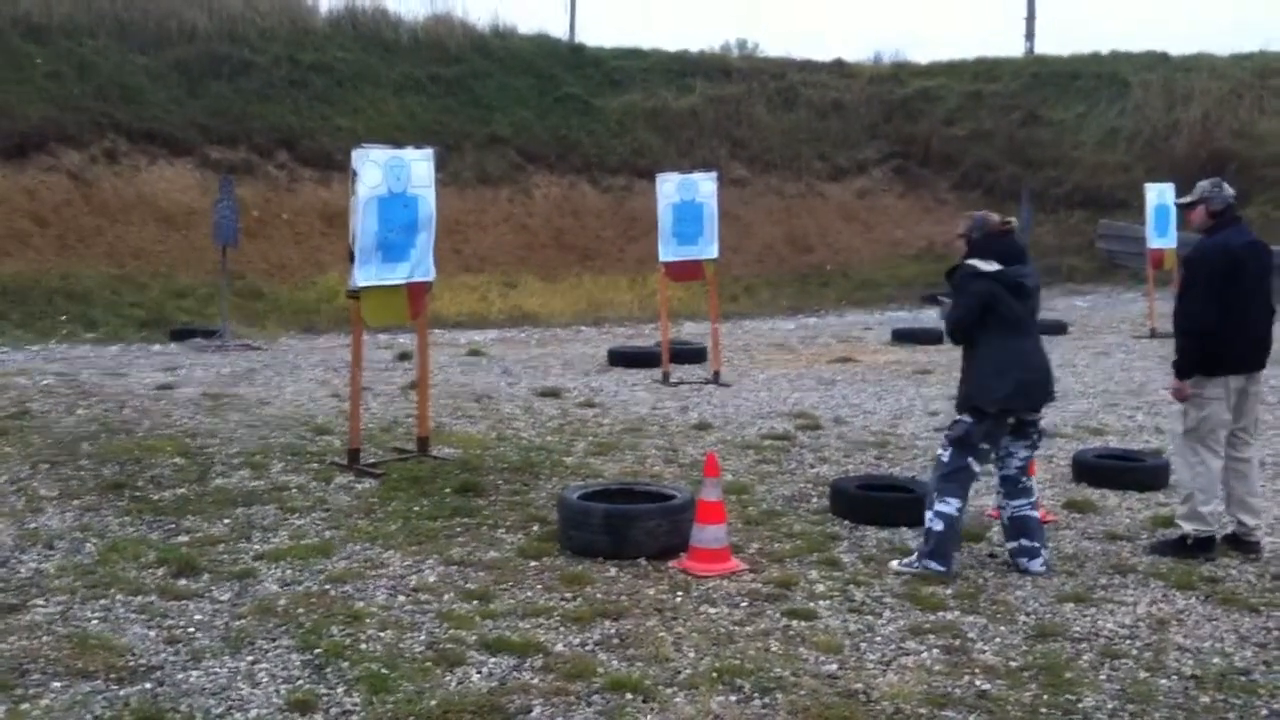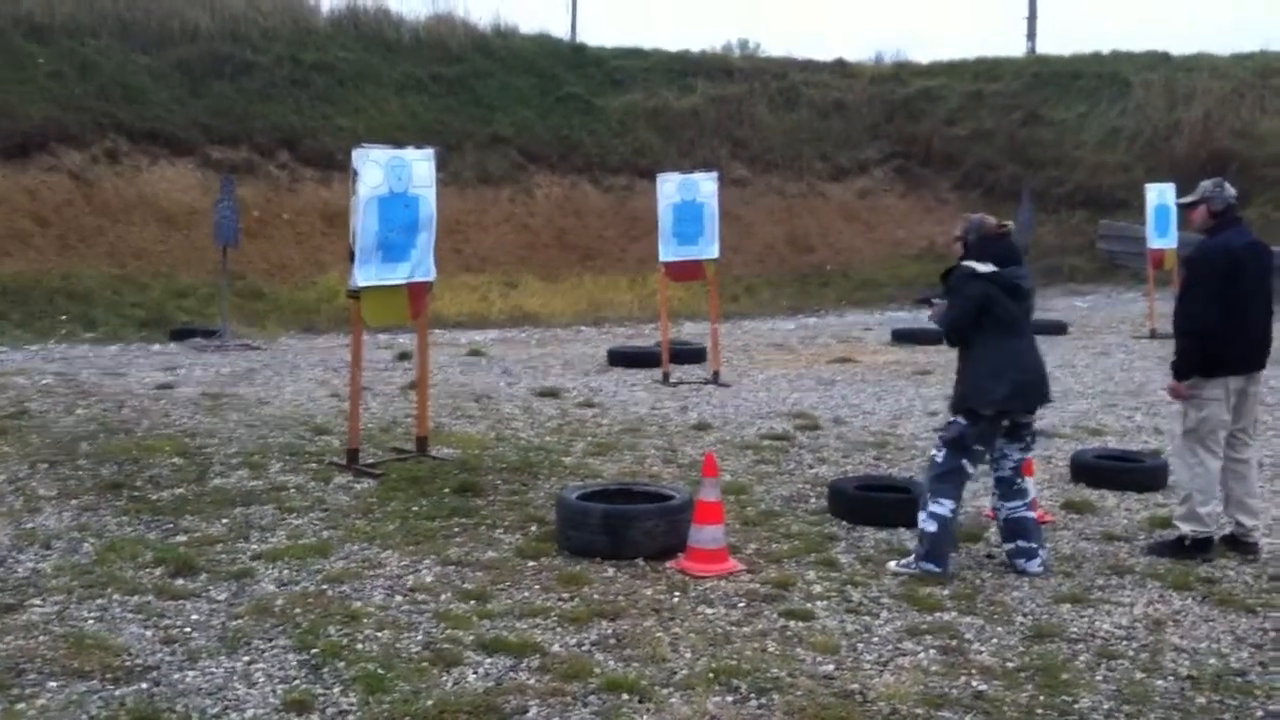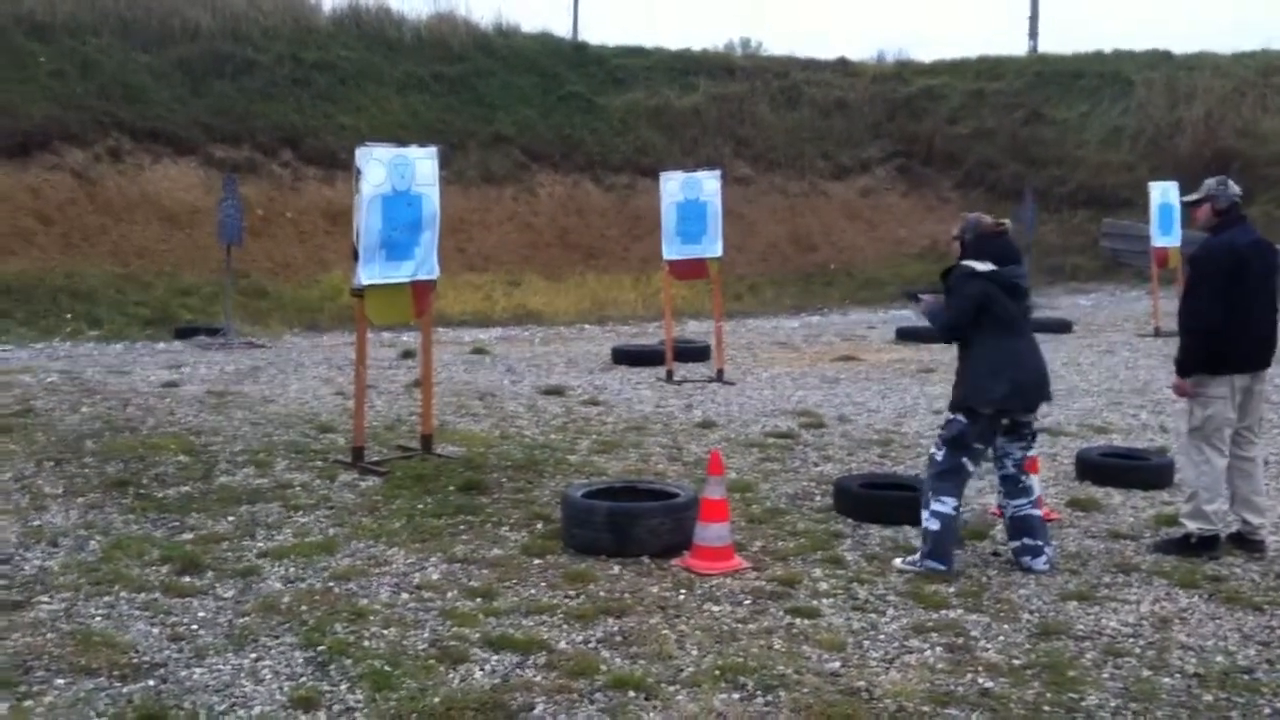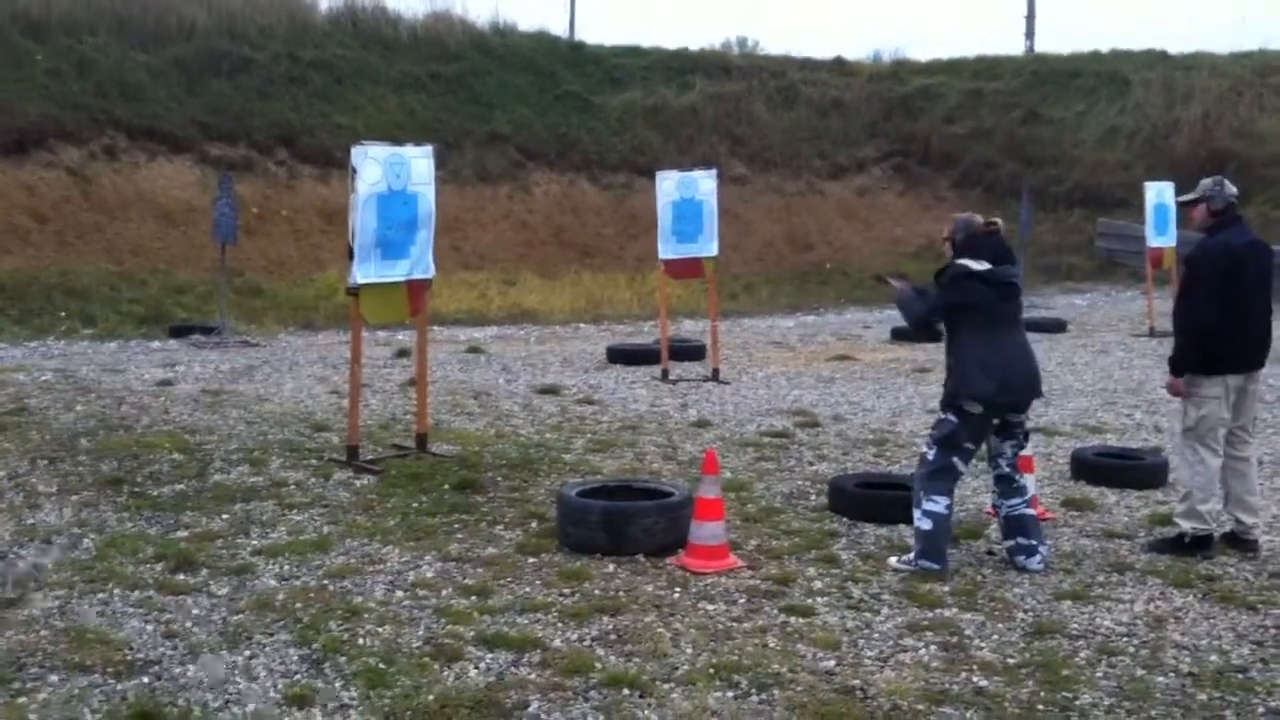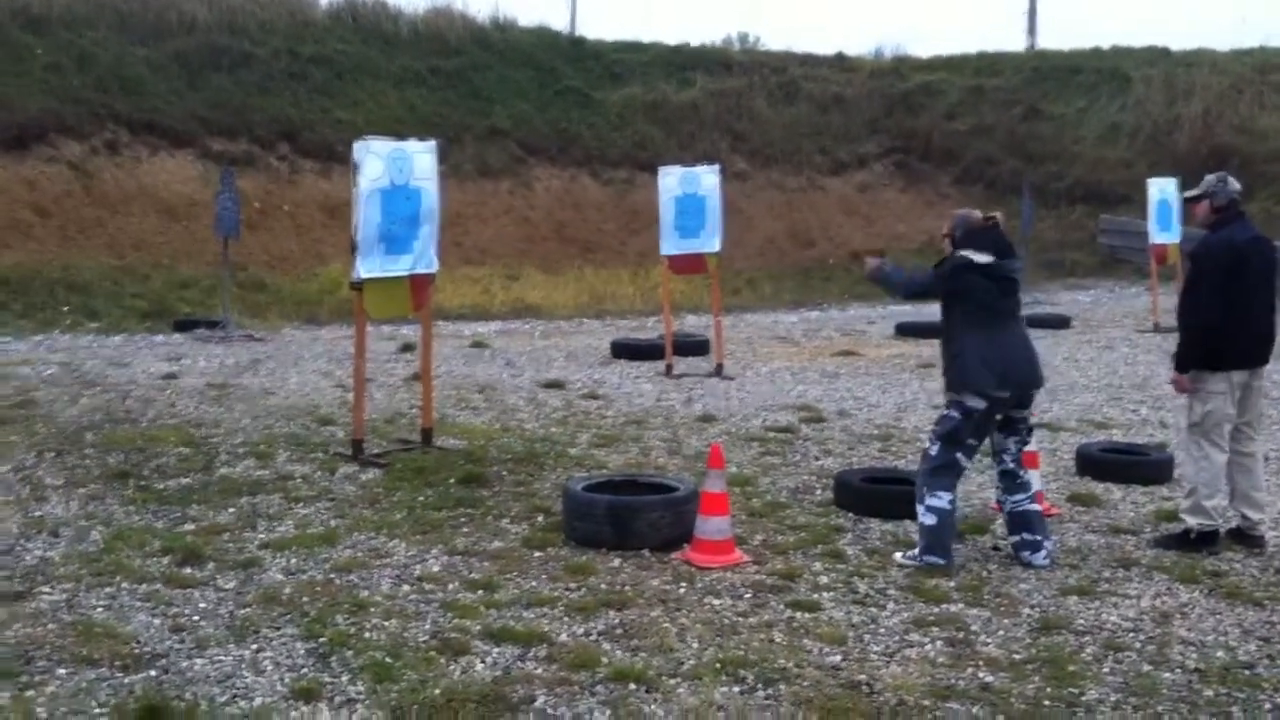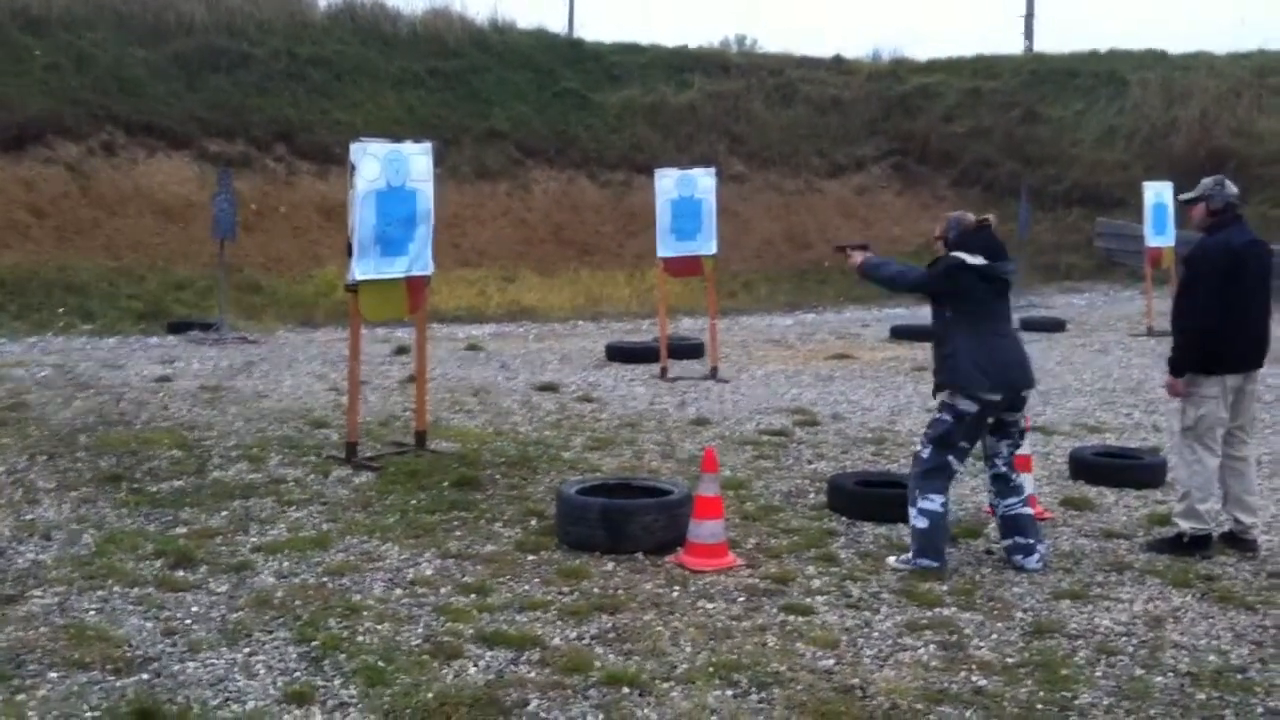
dt=0.1s
person 1, frame 1
left shoulder: (1209, 252)
right shoulder: (1257, 248)
left elbow: (1196, 318)
right elbow: (1263, 308)
left wrist: (1183, 371)
left hip: (1214, 367)
right hip: (1250, 362)
left knee: (1201, 448)
right knee: (1242, 446)
left ankle: (1198, 534)
right ankle: (1248, 532)
person 1, frame 2
left shoulder: (1210, 252)
right shoulder: (1258, 249)
left elbow: (1196, 318)
right elbow: (1261, 308)
left wrist: (1181, 371)
left hip: (1213, 368)
right hip: (1249, 363)
left knee: (1200, 449)
right knee: (1241, 447)
left ankle: (1196, 535)
right ankle: (1246, 533)
person 1, frame 3
left shoulder: (1215, 250)
left elbow: (1201, 317)
left wrist: (1185, 368)
left hip: (1219, 366)
left knee: (1206, 447)
right knee: (1247, 445)
left ankle: (1202, 533)
person 1, frame 4
left shoulder: (1211, 251)
right shoulder: (1258, 248)
left elbow: (1196, 317)
left wrist: (1178, 367)
left hip: (1213, 367)
right hip: (1248, 362)
left knee: (1201, 447)
right knee: (1241, 444)
left ankle: (1196, 533)
right ankle: (1246, 530)
person 1, frame 5
left shoulder: (1215, 247)
left elbow: (1200, 313)
left wrist: (1183, 364)
left hip: (1217, 362)
left knee: (1206, 443)
right knee: (1246, 441)
left ankle: (1202, 528)
person 1, frame 6
left shoulder: (1210, 250)
right shoulder: (1257, 247)
left elbow: (1195, 317)
left wrist: (1178, 368)
left hip: (1211, 366)
right hip: (1246, 362)
left knee: (1198, 447)
right knee: (1239, 445)
left ankle: (1195, 533)
right ankle: (1244, 530)
person 2, frame 1
left shoulder: (975, 277)
right shoulder: (1023, 276)
left elbow: (958, 330)
left wrist: (949, 310)
left hip: (992, 388)
right hip: (1030, 384)
left knee: (953, 470)
right knee: (1015, 471)
left ankle: (933, 557)
right ankle: (1031, 553)
person 2, frame 2
left shoulder: (972, 278)
right shoulder: (1016, 277)
left elbow: (954, 332)
left wrist: (941, 312)
right wrist: (951, 310)
left hip: (987, 390)
right hip: (1026, 386)
left knee: (946, 471)
right knee: (1010, 472)
left ankle: (930, 558)
right ankle: (1028, 555)
person 2, frame 3
left shoulder: (970, 278)
right shoulder: (1012, 277)
left elbow: (951, 329)
left wrist: (933, 308)
right wrist: (944, 307)
left hip: (990, 389)
right hip: (1028, 384)
left knee: (945, 469)
right knee: (1013, 469)
left ankle: (934, 556)
right ankle: (1035, 552)
person 2, frame 4
left shoulder: (962, 276)
right shoulder: (1003, 275)
left elbow: (921, 317)
left wrist: (904, 293)
right wrist: (920, 294)
left hip: (979, 388)
right hip: (1019, 383)
left knee: (936, 469)
right knee: (1006, 469)
left ankle: (928, 555)
right ankle: (1029, 551)
person 2, frame 5
left shoulder: (964, 270)
right shoulder: (1000, 270)
left elbow: (917, 286)
right elbow: (934, 279)
left wrist: (879, 270)
right wrist: (890, 267)
left hip: (983, 383)
right hip: (1020, 378)
left knee: (938, 465)
right knee: (1011, 464)
left ankle: (933, 550)
right ankle: (1034, 547)
person 2, frame 6
left shoulder: (956, 270)
right shoulder: (992, 272)
left elbow: (908, 279)
right elbow: (921, 276)
left wrist: (865, 264)
right wrist: (875, 261)
left hip: (974, 385)
right hip: (1012, 381)
left knee: (930, 468)
right knee: (1003, 468)
left ankle: (927, 554)
right ankle: (1028, 550)
